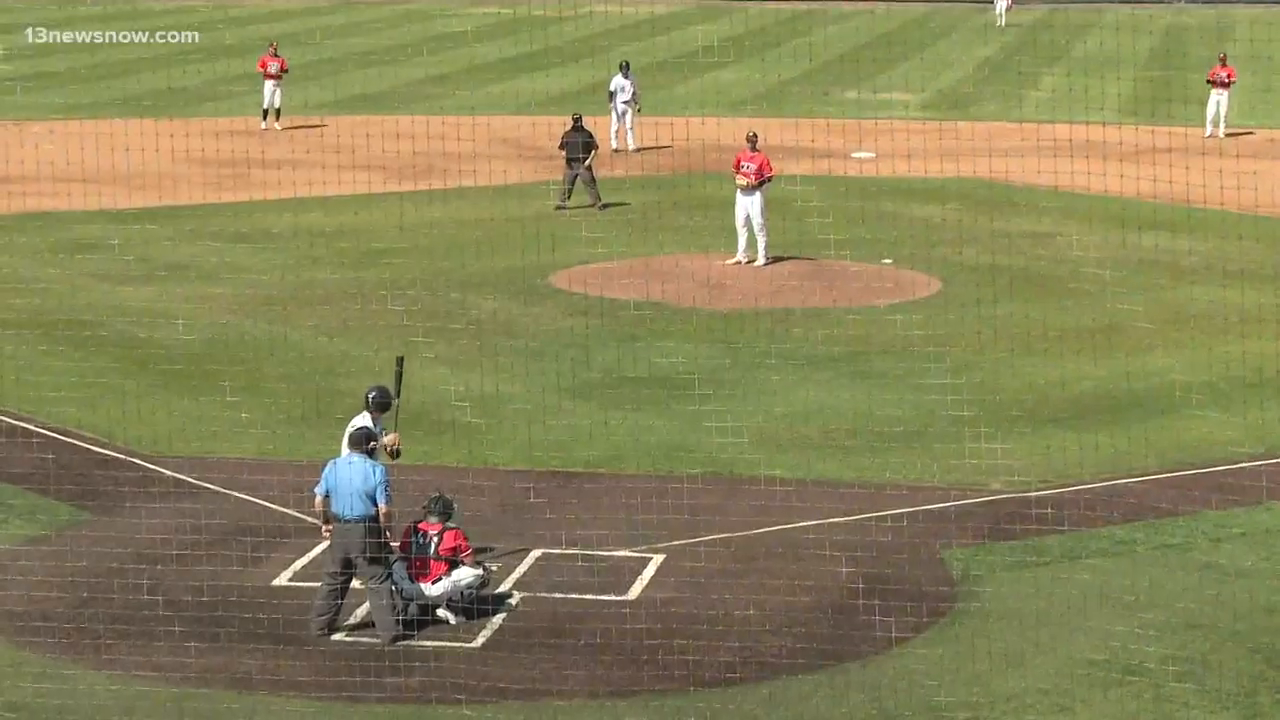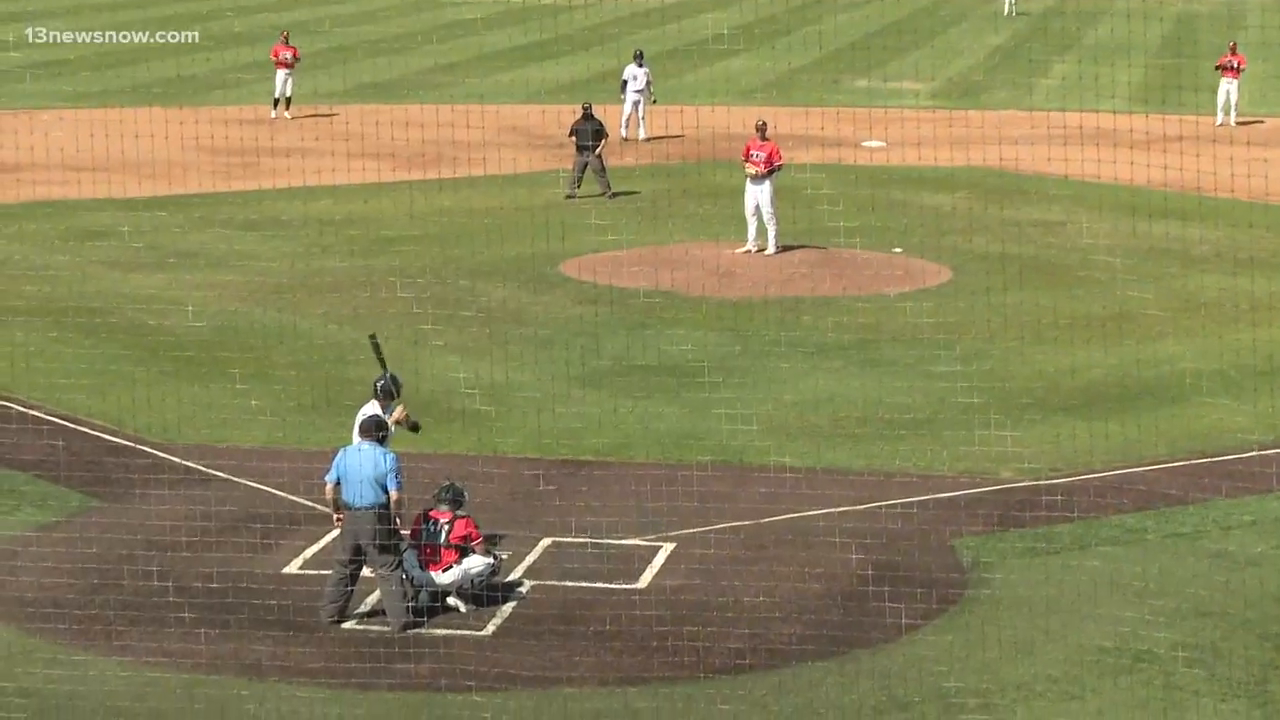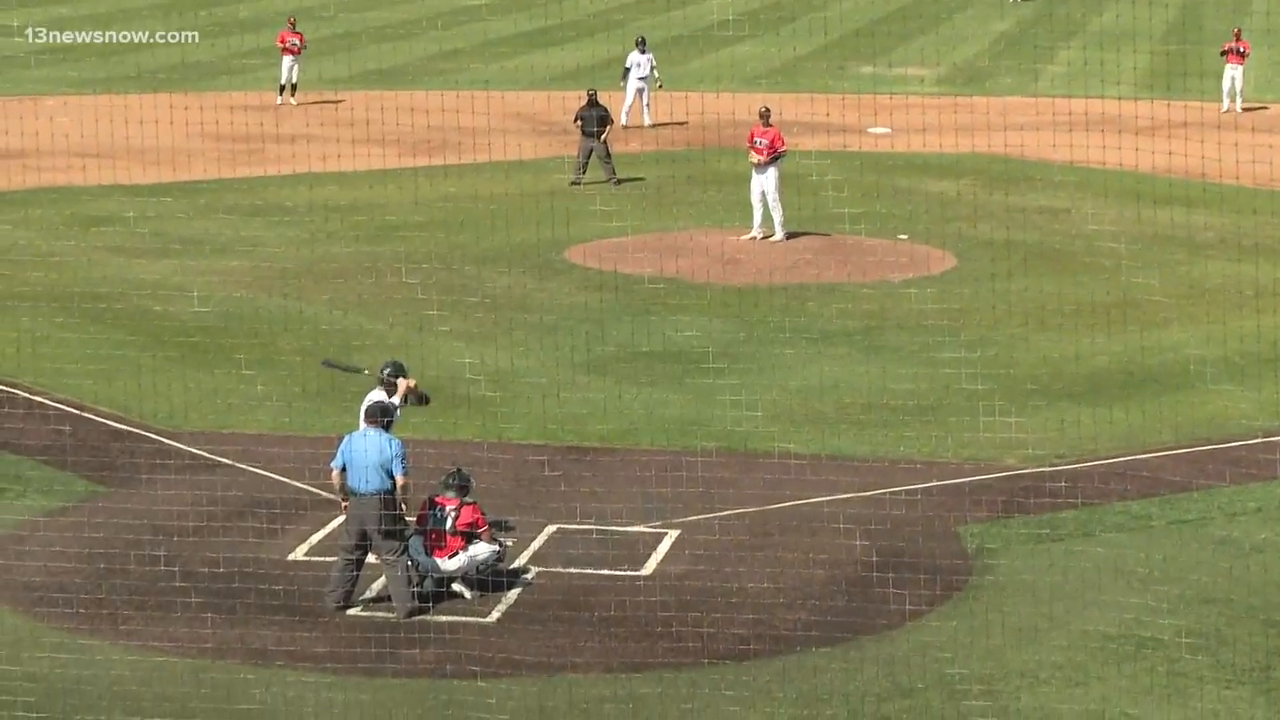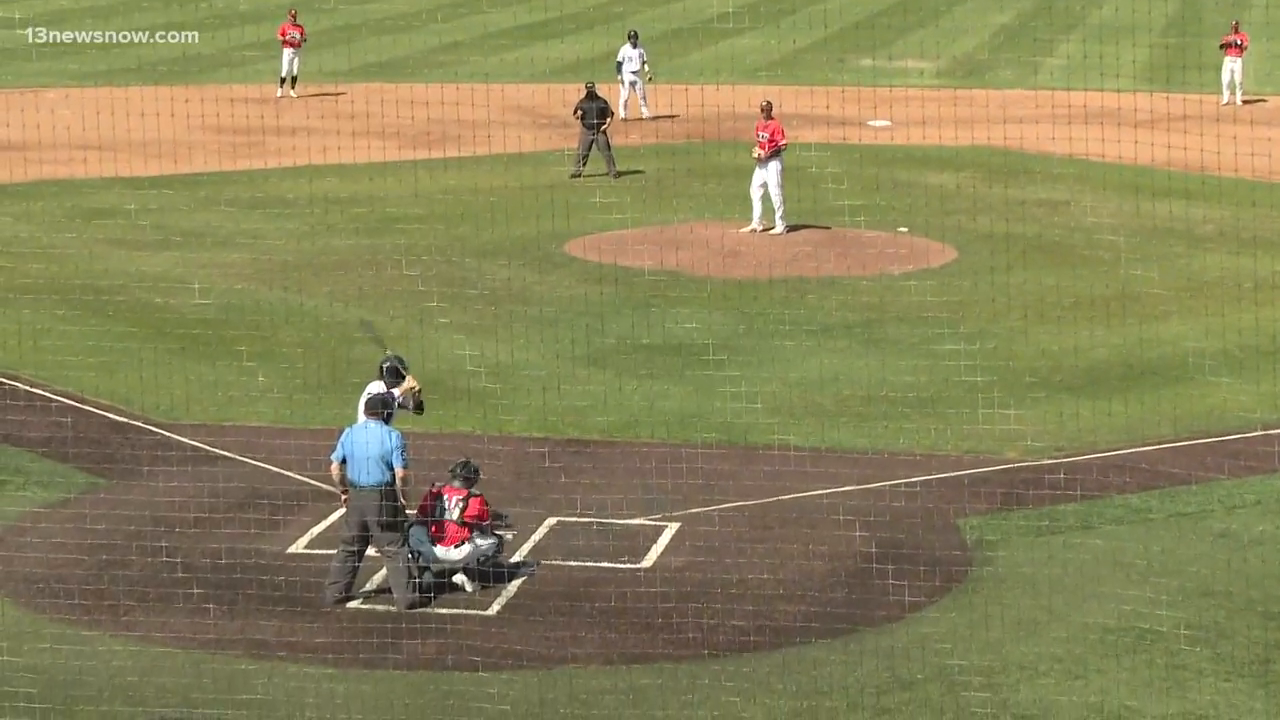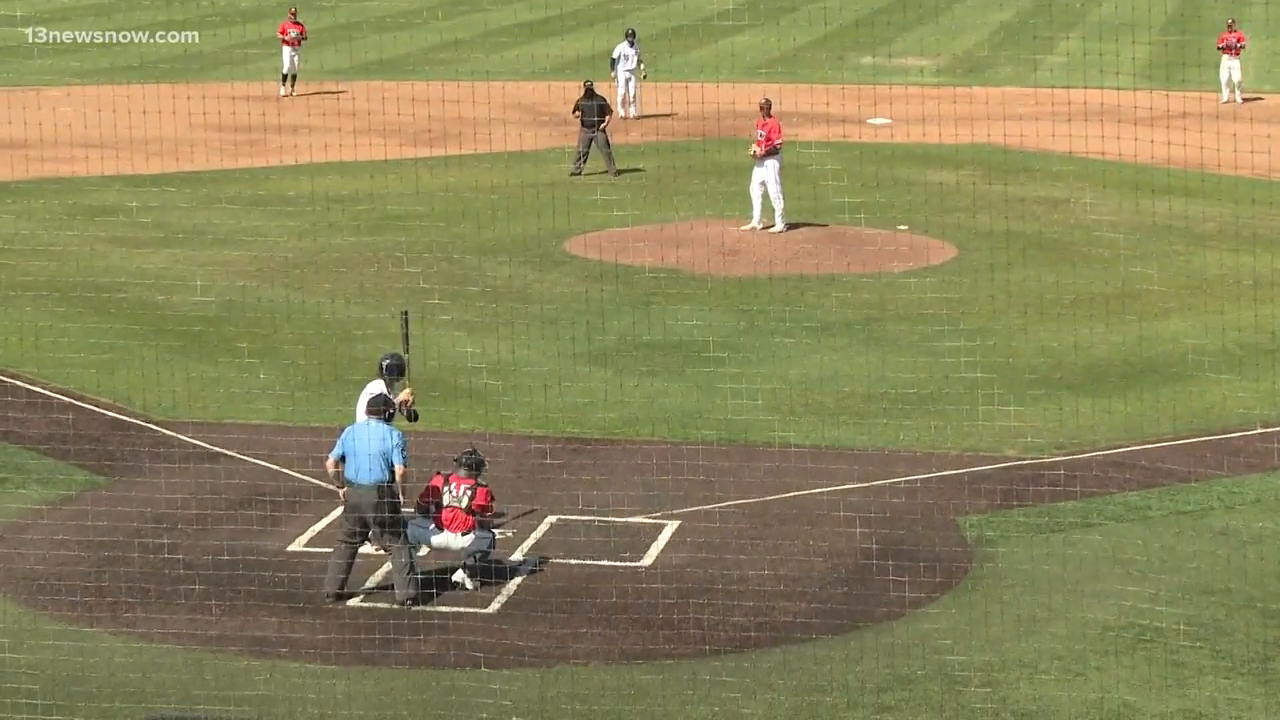
dt=0.3s
person 1, frame 1
left shoulder: (332, 466)
right shoulder: (376, 469)
left elbow: (319, 501)
right elbow: (384, 508)
left wrist: (324, 523)
right wrist: (386, 530)
left hip: (339, 530)
right hip: (367, 532)
left knee: (333, 580)
right knee: (378, 582)
left ankle: (321, 625)
right ankle: (389, 631)
person 1, frame 2
left shoulder: (343, 454)
right shoulder: (387, 457)
left elbow: (329, 488)
right elbow: (395, 495)
left wrist: (336, 511)
right wrist: (396, 517)
left hip: (350, 518)
right hip: (378, 520)
left knee: (344, 567)
right knee: (389, 570)
left ankle: (331, 612)
right ankle: (399, 619)
person 1, frame 3
left shoulder: (349, 440)
right shoulder: (393, 443)
left elbow: (335, 475)
right elbow: (401, 481)
left wrist: (344, 498)
right wrist: (401, 503)
left hip: (355, 504)
right hip: (383, 505)
left knee: (349, 554)
right knee: (394, 557)
left ankle: (336, 599)
right ankle: (405, 606)
person 1, frame 4
left shoulder: (349, 433)
right shoulder: (392, 435)
left elbow: (335, 467)
right elbow: (400, 473)
left wrist: (343, 491)
right wrist: (400, 496)
left hip: (355, 497)
right hip: (382, 498)
left knee: (349, 547)
right knee: (395, 549)
left ankle: (336, 592)
right ankle: (405, 598)
person 1, frame 5
left shoulder: (350, 431)
right shoulder: (393, 434)
left elbow: (330, 463)
right elbow: (400, 470)
left wrist: (340, 486)
right wrist: (400, 492)
left hip: (353, 494)
right hip: (380, 496)
left knee: (346, 542)
right knee: (397, 544)
left ankle: (333, 589)
right ankle: (405, 593)
